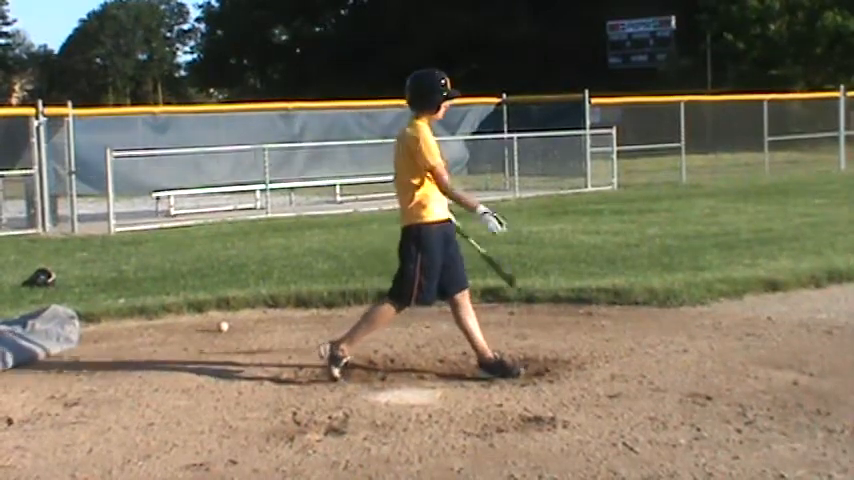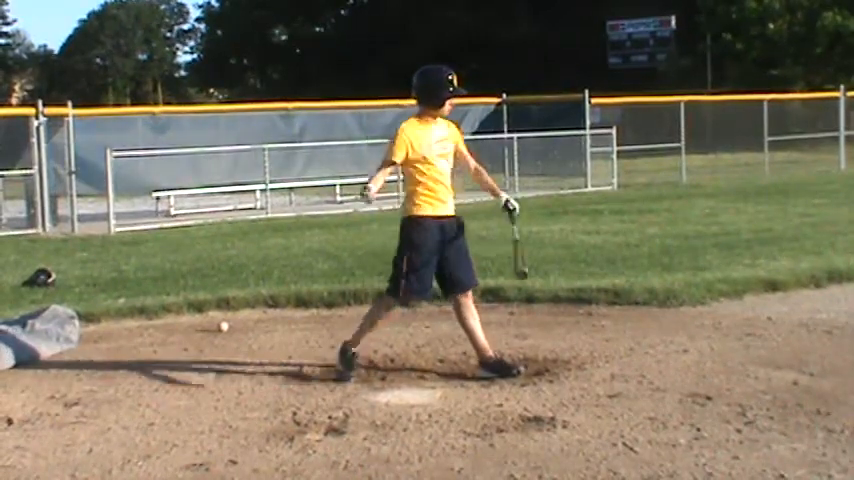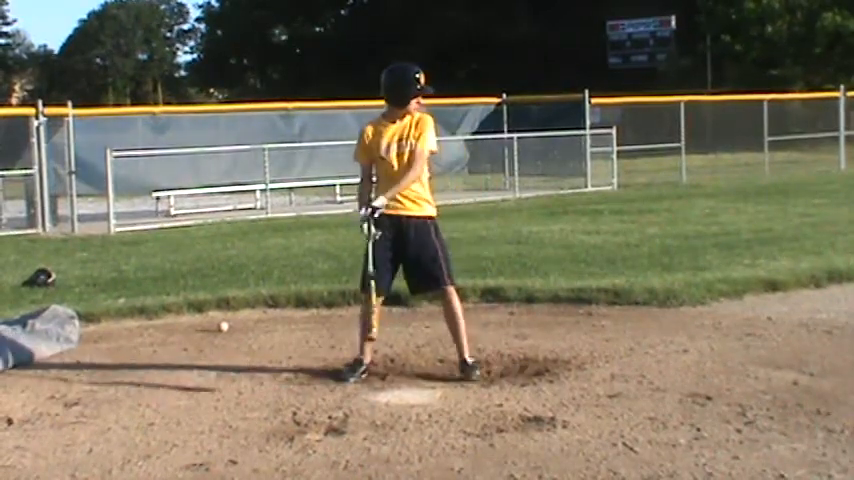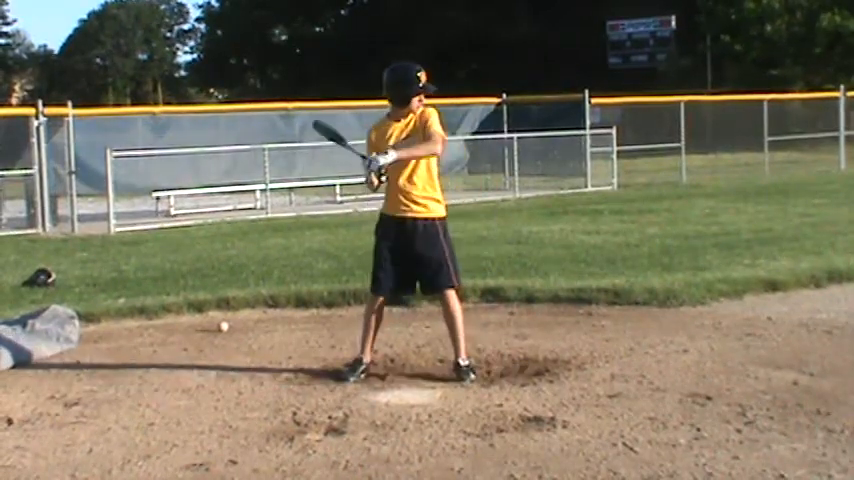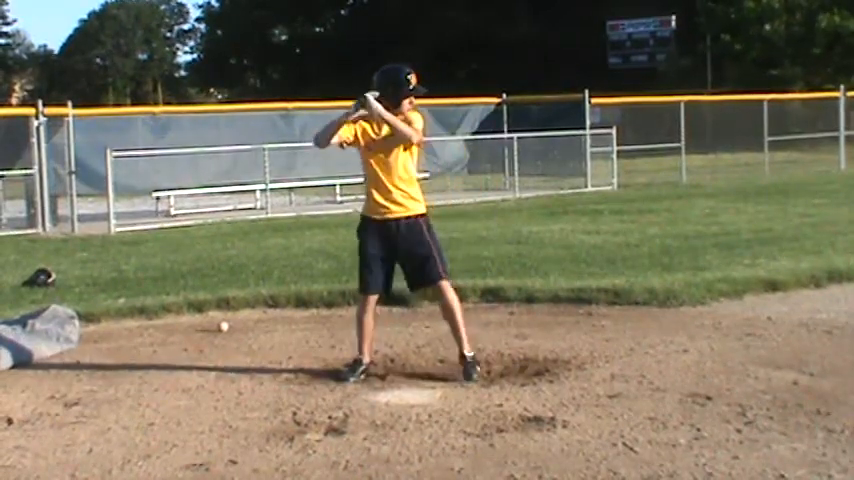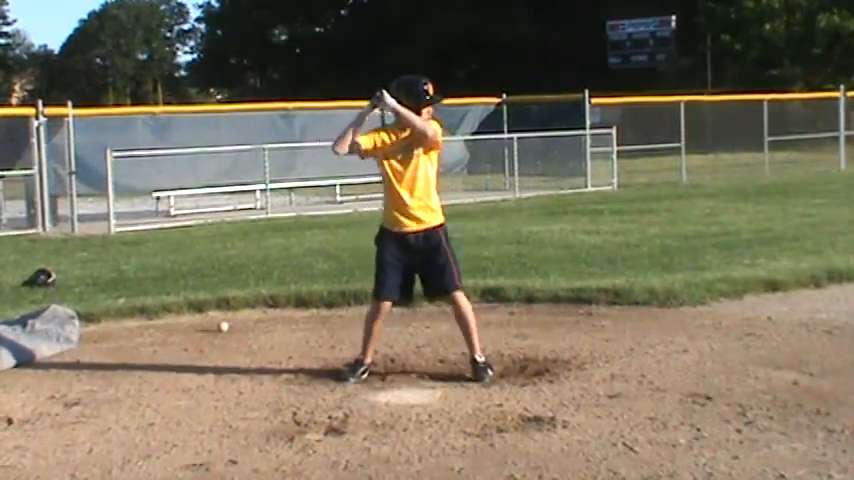
dt=0.4s
person 1, frame 1
left shoulder: (410, 132)
right shoulder: (421, 134)
right elbow: (443, 182)
right wrist: (479, 209)
left hip: (437, 224)
right hip: (424, 225)
left knee: (459, 293)
right knee: (400, 298)
left ankle: (486, 358)
right ankle: (340, 349)
person 1, frame 2
left shoulder: (450, 129)
right shoulder: (408, 129)
left elbow: (471, 165)
right elbow: (384, 168)
left wrist: (500, 194)
right wrist: (372, 186)
left hip: (448, 219)
right hip: (418, 220)
left knee: (463, 291)
right knee: (398, 294)
left ankle: (487, 358)
right ankle: (352, 348)
person 1, frame 3
left shoulder: (423, 122)
right shoulder: (370, 131)
left elbow: (418, 169)
right elbow: (366, 176)
left wrist: (384, 197)
right wrist: (364, 208)
left hip: (420, 217)
right hip: (385, 220)
left knee: (446, 287)
right knee: (373, 292)
left ankle: (465, 358)
right ankle: (363, 359)
person 1, frame 4
left shoulder: (428, 116)
right shoulder: (379, 130)
left elbow: (437, 146)
right elbow: (371, 181)
left wrist: (394, 154)
right wrist: (373, 171)
left hip: (429, 218)
right hip: (392, 219)
left knee: (447, 291)
right knee: (379, 295)
left ankle: (462, 360)
right ankle: (364, 358)
person 1, frame 5
left shoulder: (413, 119)
right shoulder: (361, 125)
left elbow: (411, 137)
right elbow: (320, 141)
left wrist: (376, 109)
right wrist: (352, 112)
left hip: (412, 217)
right hip: (375, 221)
left knee: (441, 284)
right knee: (368, 294)
left ankle: (466, 353)
right ankle: (363, 359)
person 1, frame 6
left shoulder: (432, 129)
right shoulder: (380, 137)
left elbow: (427, 134)
right elbow: (340, 148)
left wrist: (394, 105)
right wrist: (367, 112)
left hip: (431, 229)
right hip: (394, 232)
left knee: (456, 294)
right knee: (381, 301)
left ankle: (478, 358)
right ankle: (364, 360)
